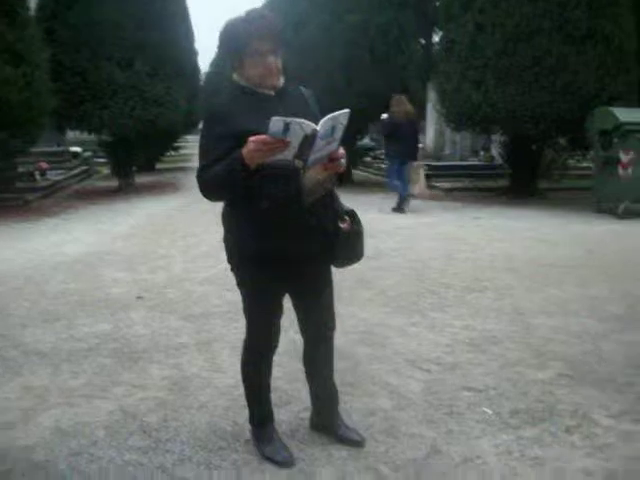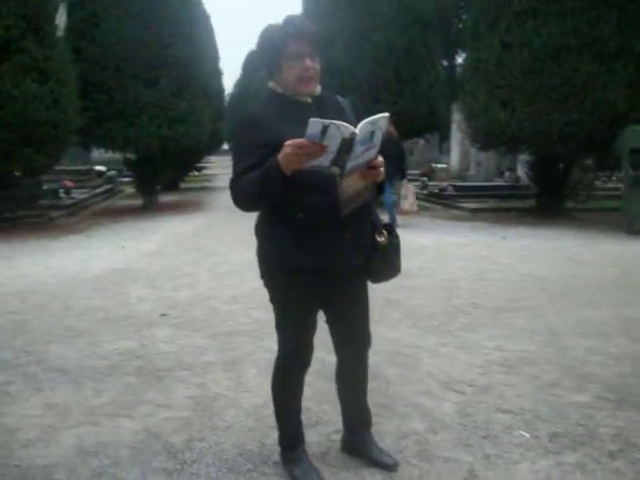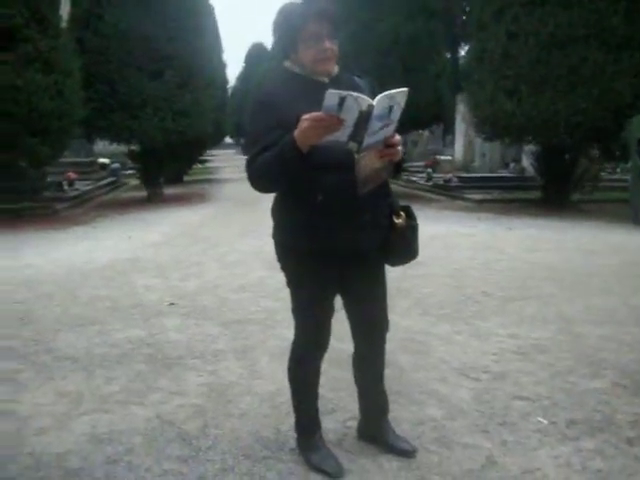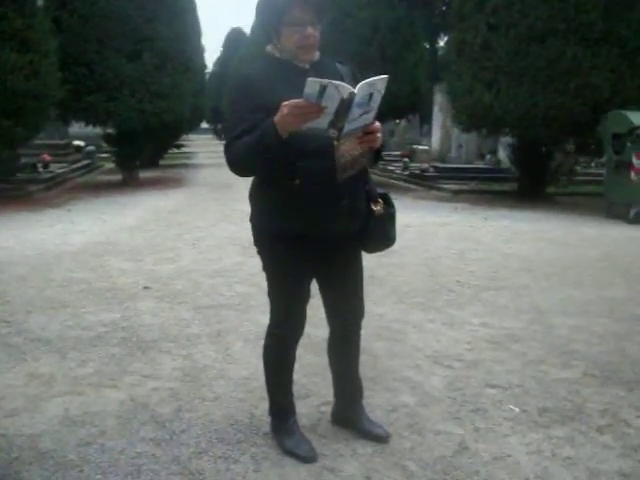
dt=1s
person 1, frame 1
left shoulder: (301, 97)
right shoulder: (224, 109)
left elbow: (322, 154)
right elbow: (210, 185)
left wrist: (336, 161)
right wrist: (245, 159)
left hip: (310, 240)
right hip: (259, 249)
left knee: (320, 330)
right knee: (262, 337)
left ankle: (326, 413)
right ankle: (262, 427)
person 1, frame 2
left shoulder: (339, 107)
right shoulder: (258, 119)
left elbow: (361, 169)
right elbow: (244, 195)
left wrist: (374, 171)
right wrist: (282, 166)
left hip: (347, 254)
right hip: (293, 262)
left knee: (355, 348)
right knee: (295, 354)
left ankle: (357, 434)
person 1, frame 3
left shoulder: (355, 88)
right shoulder: (273, 96)
left elbow: (379, 150)
right elbow: (260, 176)
left wrist: (392, 152)
right wrist: (298, 142)
left hip: (364, 237)
right hip: (309, 244)
left knee: (372, 332)
right knee: (311, 338)
left ankle: (374, 421)
right ankle: (309, 435)
person 1, frame 4
left shoulder: (334, 71)
right shoulder: (252, 77)
left elbow: (357, 135)
right elbow: (239, 159)
left wrist: (372, 139)
right wrist: (278, 127)
left hip: (341, 223)
right hip: (286, 229)
left knee: (348, 319)
right knee: (287, 324)
left ankle: (348, 406)
right ankle: (283, 420)
